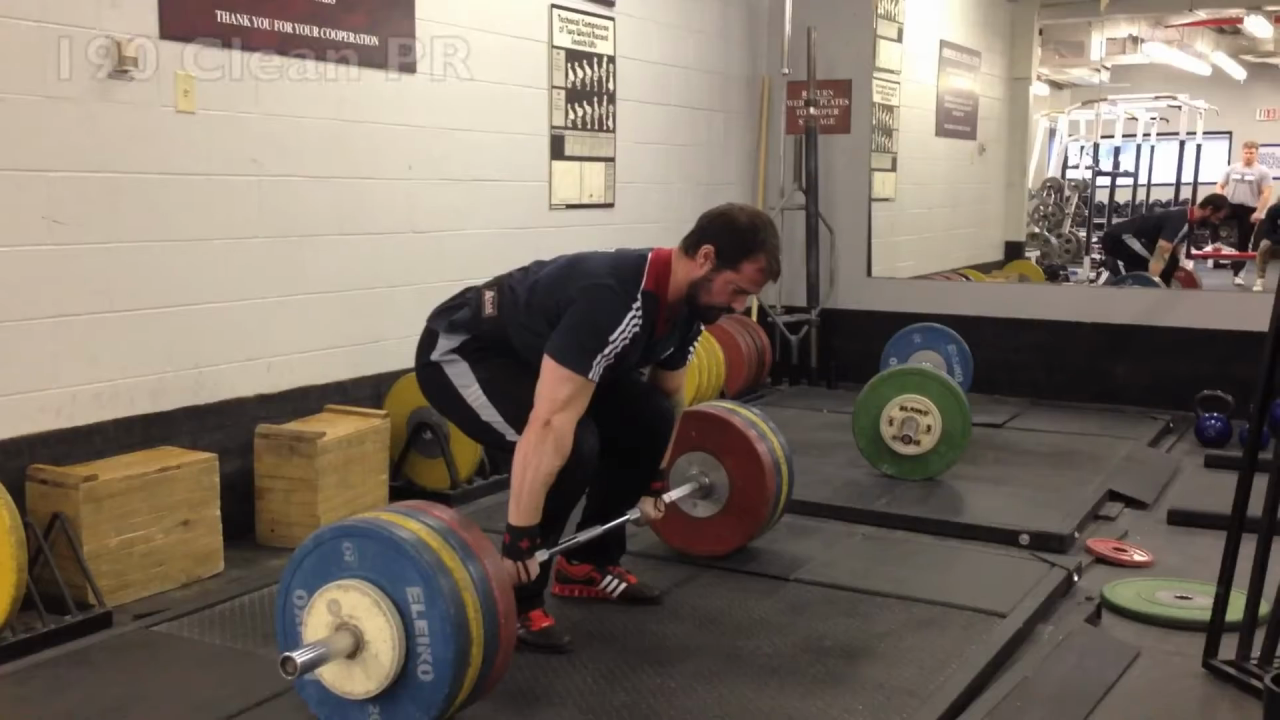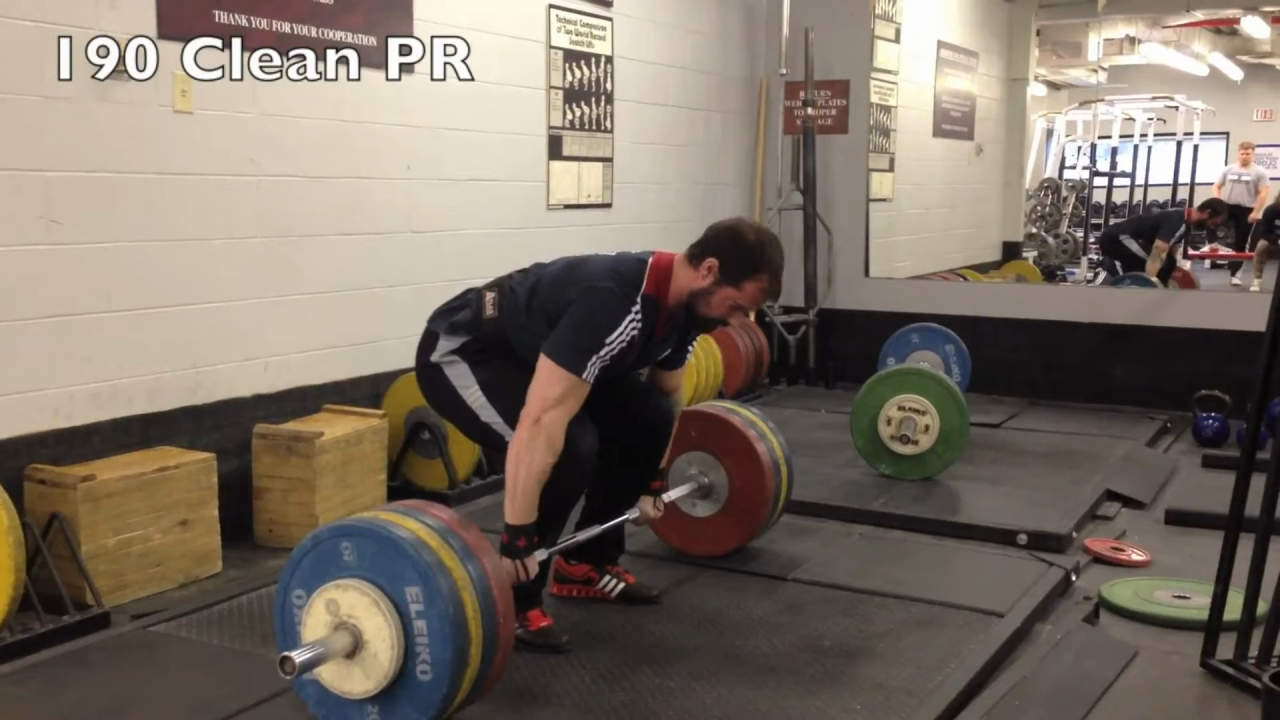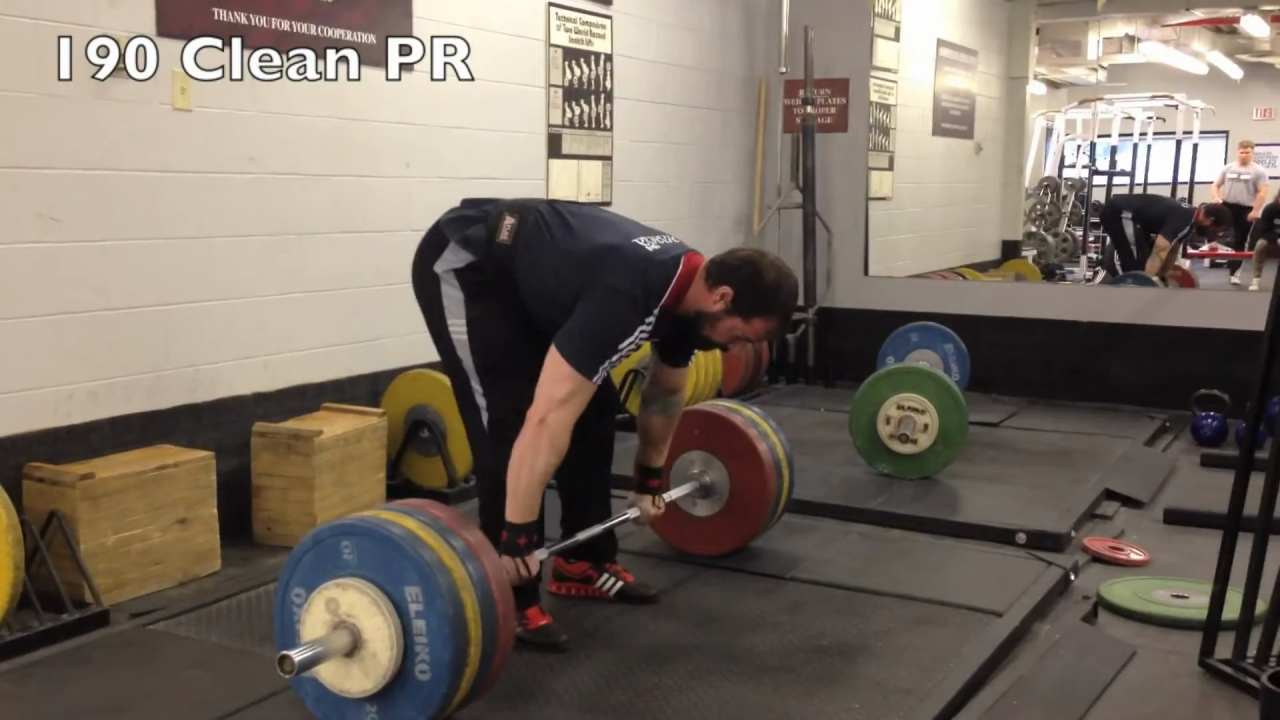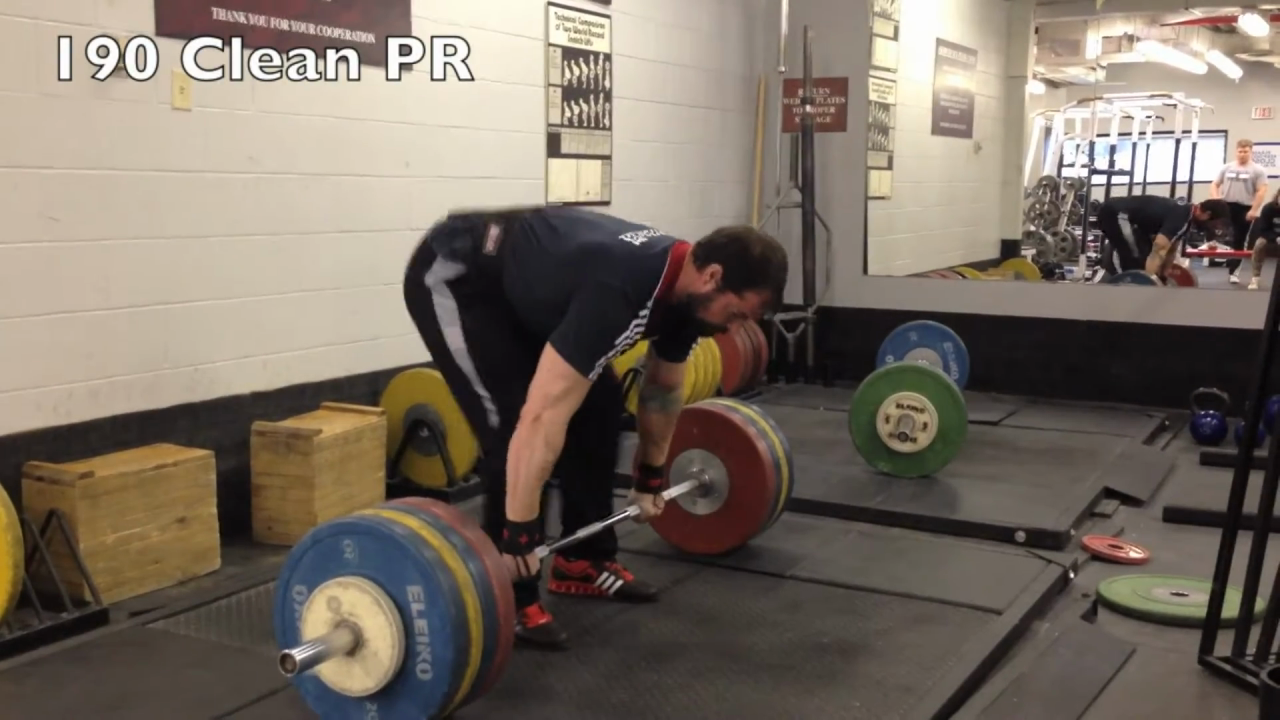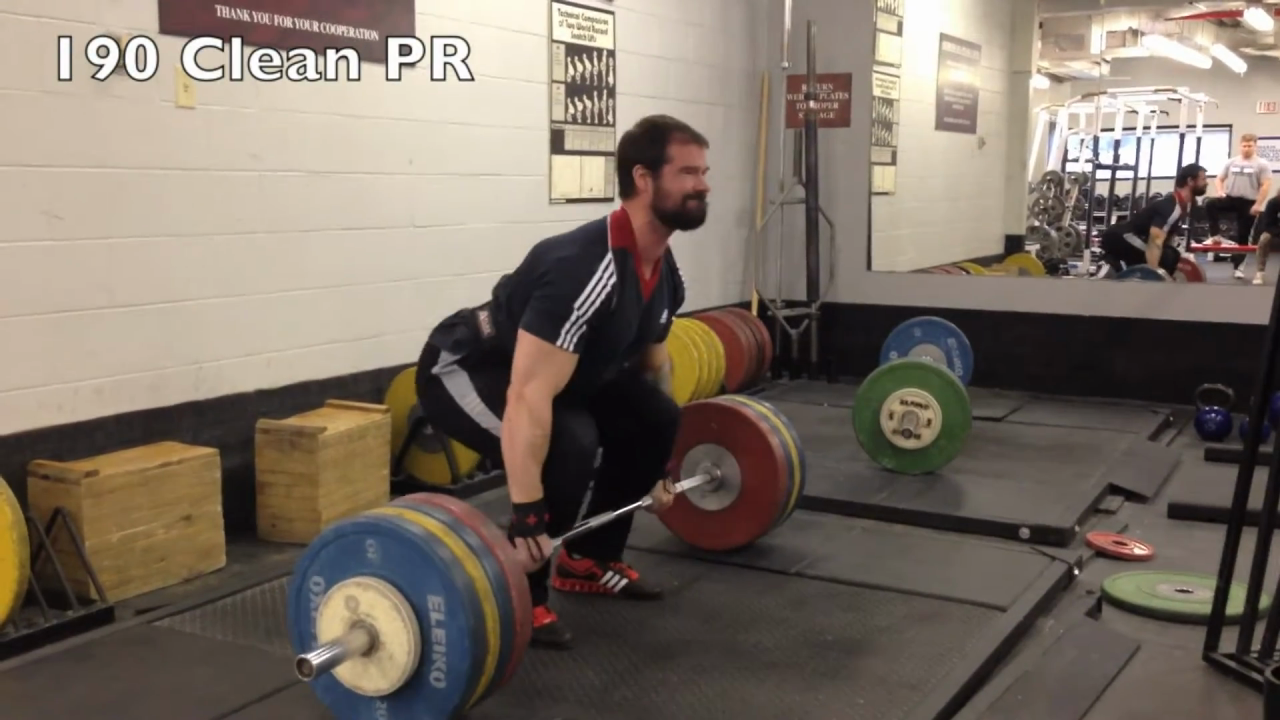
dt=0.7s
person 1, frame 1
left shoulder: (683, 304)
right shoulder: (611, 298)
left elbow: (667, 394)
right elbow: (550, 423)
left wrist: (653, 485)
right wrist: (518, 541)
left hip: (528, 351)
right hip: (460, 352)
left knee: (648, 419)
right knee: (574, 446)
left ankle: (586, 563)
right ankle: (512, 597)
person 1, frame 2
left shoulder: (678, 298)
right shoulder: (612, 303)
left elbow: (666, 393)
right elbow: (540, 421)
left wrist: (651, 484)
right wrist: (517, 540)
left hip: (527, 350)
right hip: (459, 353)
left knee: (649, 418)
right knee: (572, 445)
left ankle: (586, 562)
right ankle: (510, 599)
person 1, frame 3
left shoulder: (688, 283)
right shoulder: (628, 295)
left elbow: (665, 392)
right elbow: (548, 418)
left wrist: (650, 481)
right wrist: (517, 537)
left hip: (523, 270)
right hip: (463, 263)
left knee: (595, 408)
right knee: (510, 420)
left ankle: (583, 561)
right ankle: (507, 596)
person 1, frame 4
left shoulder: (683, 288)
right shoulder: (623, 294)
left elbow: (663, 388)
right elbow: (542, 417)
left wrist: (650, 479)
right wrist: (517, 536)
left hip: (517, 291)
right hip: (456, 279)
left knee: (599, 407)
right knee: (550, 424)
left ankle: (583, 560)
person 1, frame 5
left shoulder: (664, 274)
right shoulder: (583, 270)
left elbow: (651, 366)
right elbow: (528, 399)
left wrist: (656, 471)
right wrist: (527, 517)
right hip: (464, 369)
left knee: (657, 419)
right knee: (571, 444)
left ankle: (589, 559)
